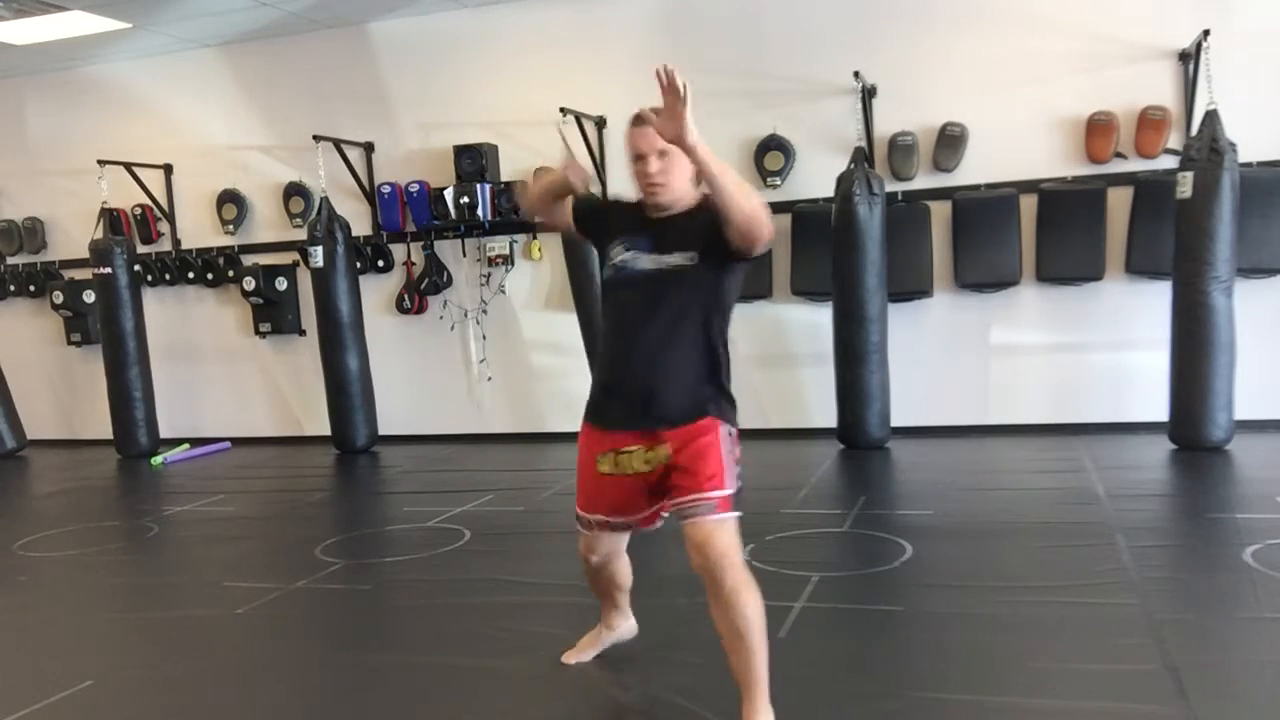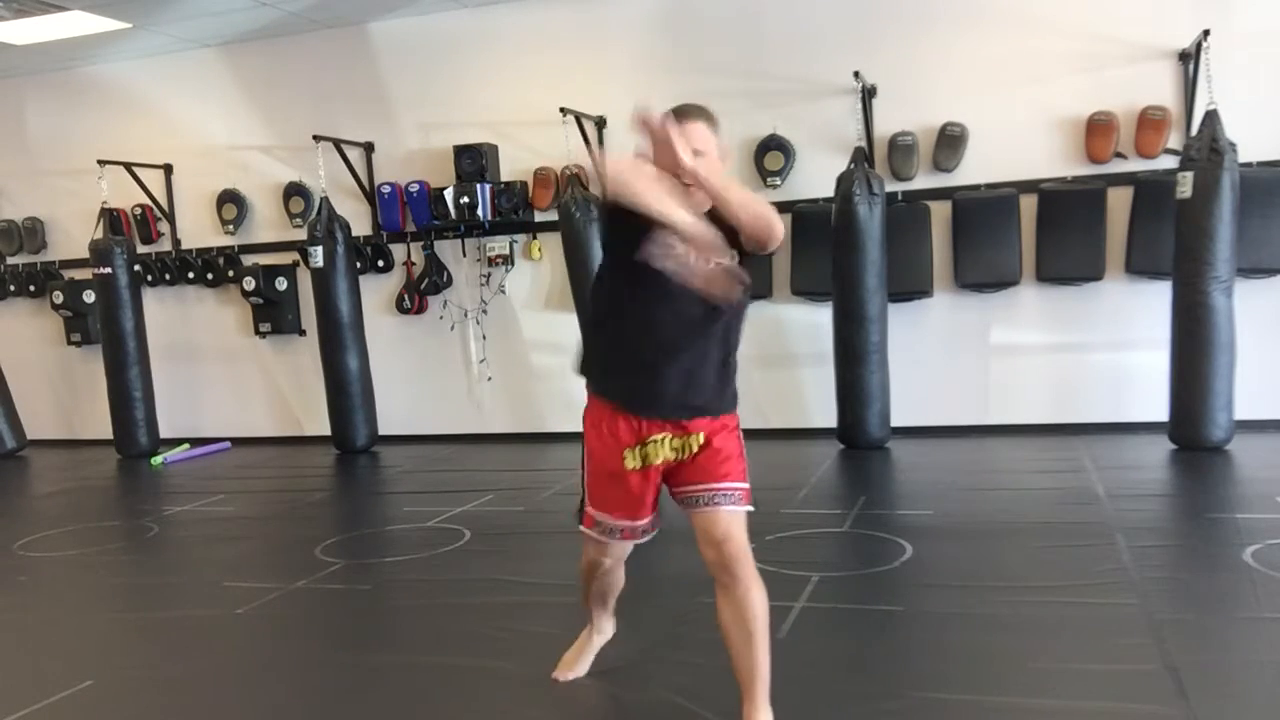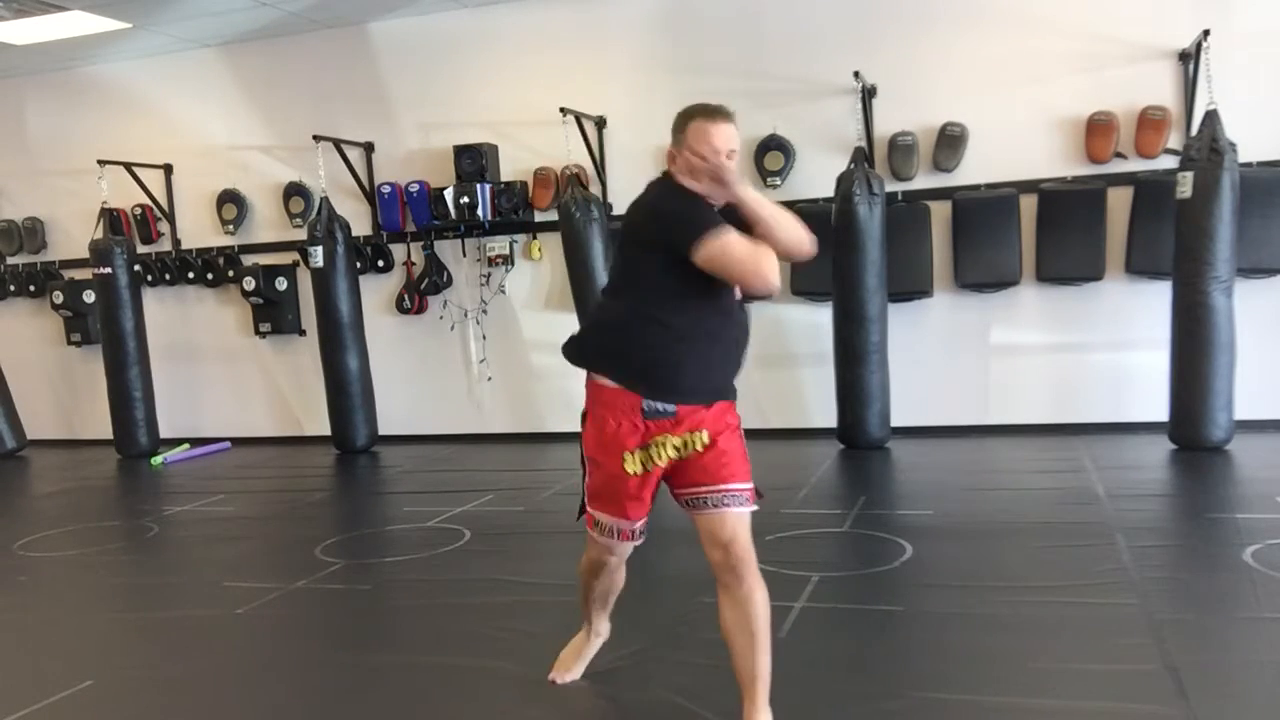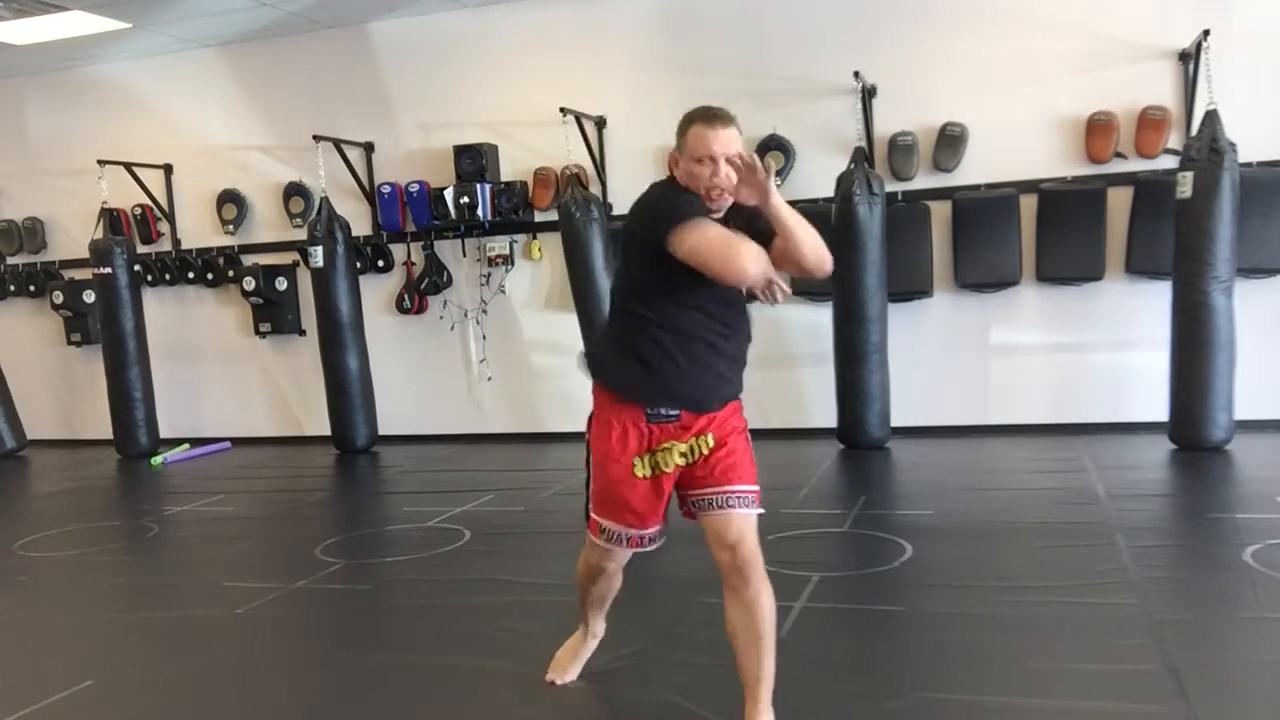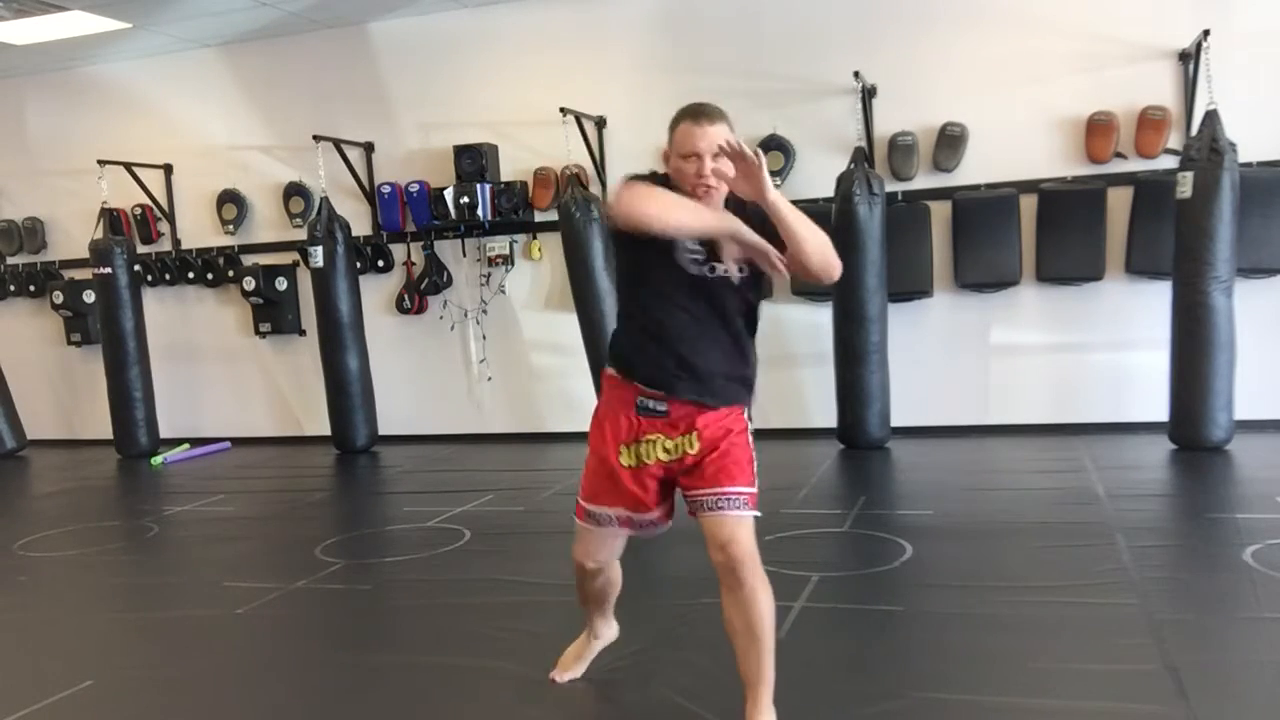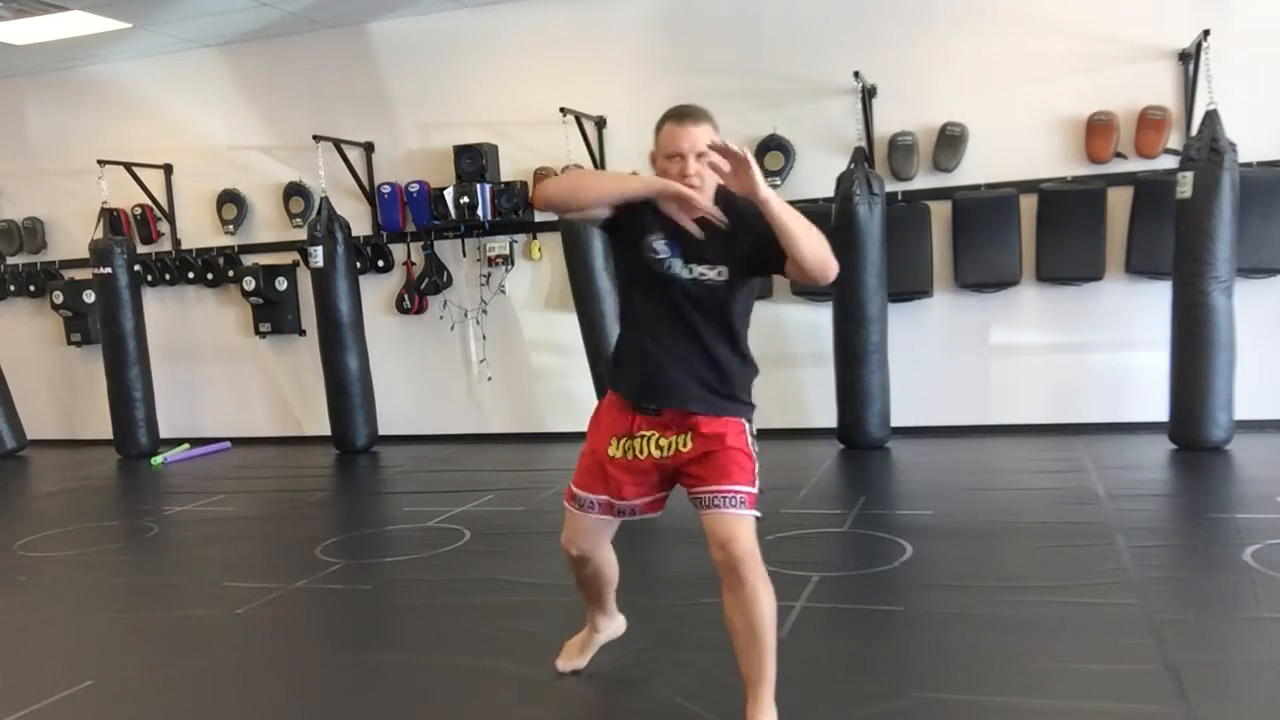
dt=0.1s
person 1, frame 1
left shoulder: (722, 222)
right shoulder: (615, 221)
left elbow: (761, 229)
right elbow: (539, 209)
left wrist: (695, 151)
right wrist: (558, 181)
left hip: (697, 422)
right hip: (615, 423)
left knee: (718, 558)
right knee: (599, 549)
right ankle: (617, 618)
person 1, frame 2
left shoulder: (730, 222)
right shoulder: (635, 212)
left elbow: (769, 230)
right elbow: (619, 172)
left wrist: (694, 166)
right wrist: (691, 233)
left hip: (706, 417)
right hip: (625, 416)
left knee: (730, 555)
right knee: (606, 550)
right ankle: (597, 626)
person 1, frame 3
left shoulder: (727, 210)
right shoulder: (663, 204)
left elbow: (799, 245)
right elbow: (756, 268)
left wrist: (737, 191)
right wrist: (762, 265)
left hip: (705, 409)
right hip: (628, 405)
left knee: (733, 553)
right knee: (607, 548)
right ankle: (592, 629)
person 1, frame 4
left shoulder: (742, 216)
right shoulder: (662, 206)
left elbow: (818, 264)
right elbow: (740, 266)
left wrist: (768, 201)
right wrist: (764, 271)
left hip: (712, 413)
right hip: (634, 414)
left knee: (740, 555)
right knee: (607, 553)
right ankle: (587, 630)
person 1, frame 5
left shoulder: (751, 217)
right shoulder: (651, 194)
left elbow: (826, 270)
right elbow: (630, 209)
left wrist: (768, 199)
right wrist: (728, 228)
left hip: (717, 411)
right hip: (636, 405)
left knee: (735, 555)
right knee: (592, 552)
right ankle: (596, 629)
person 1, frame 6
left shoulder: (744, 217)
right shoulder: (637, 201)
left elbow: (823, 270)
right elbow: (552, 194)
left wrist: (761, 193)
right wrist: (649, 187)
left hip: (716, 416)
right hip: (633, 409)
left knee: (737, 552)
right knee: (579, 540)
right ankle: (602, 621)
